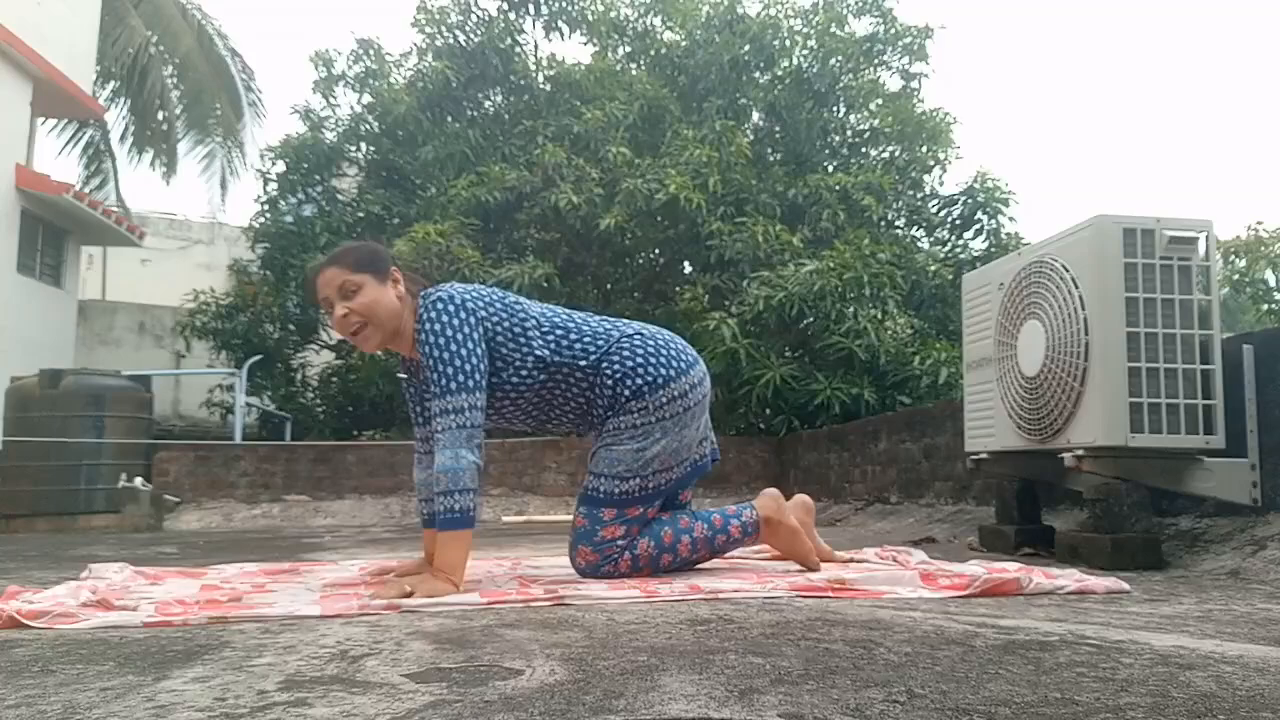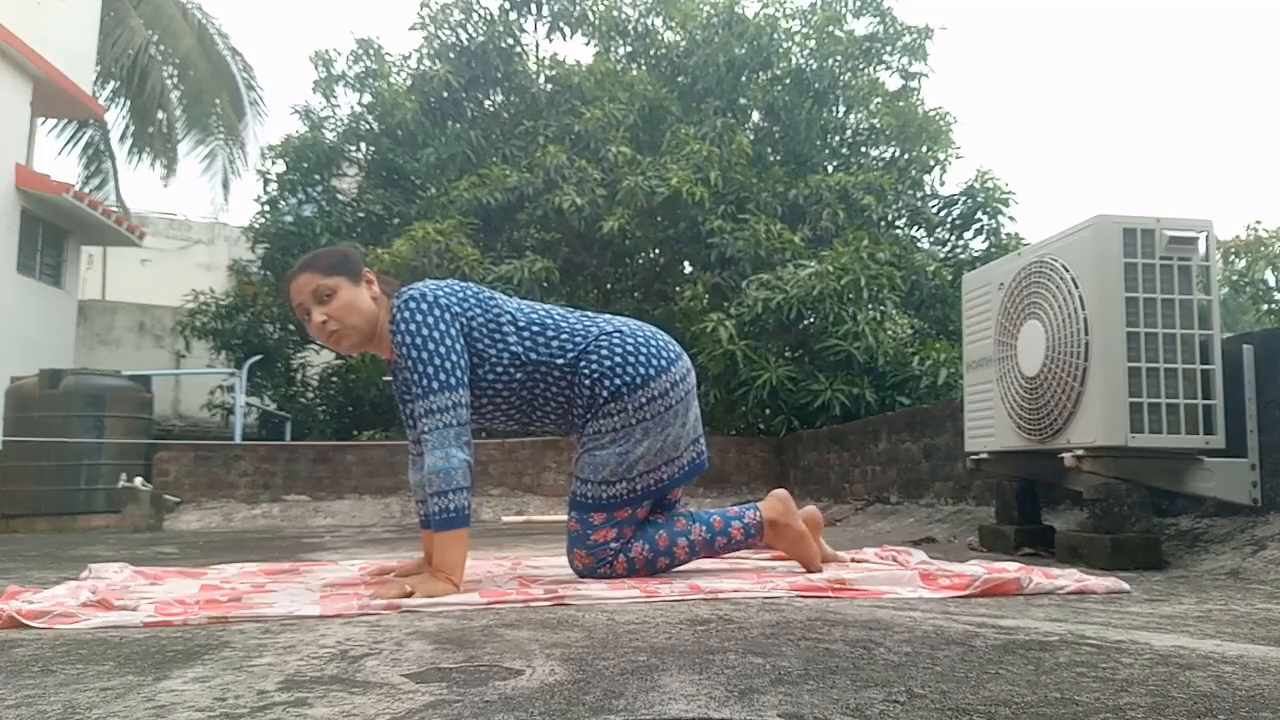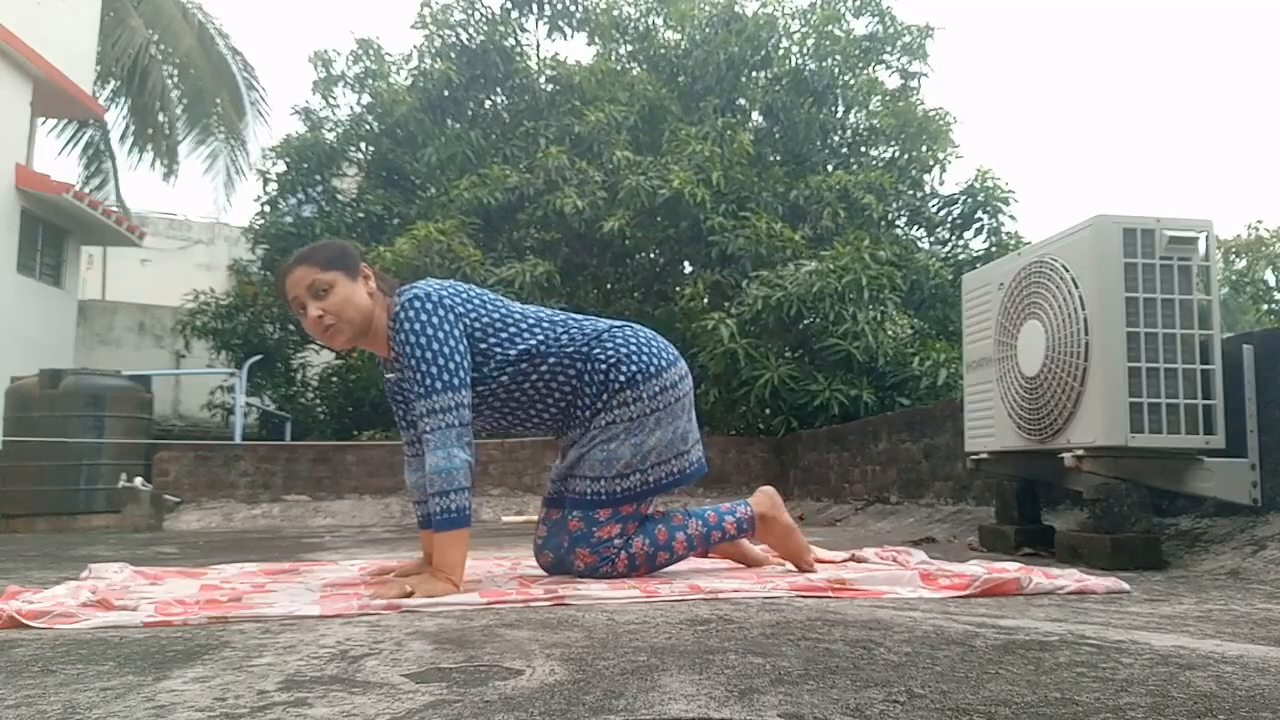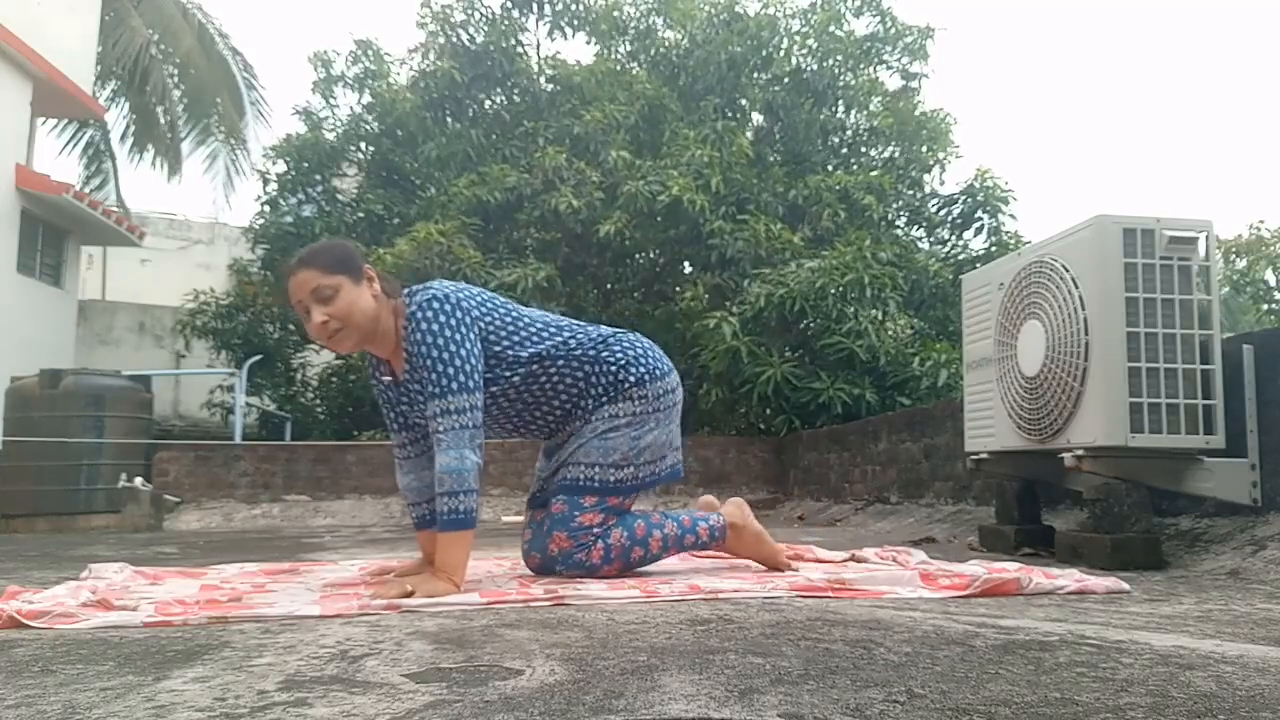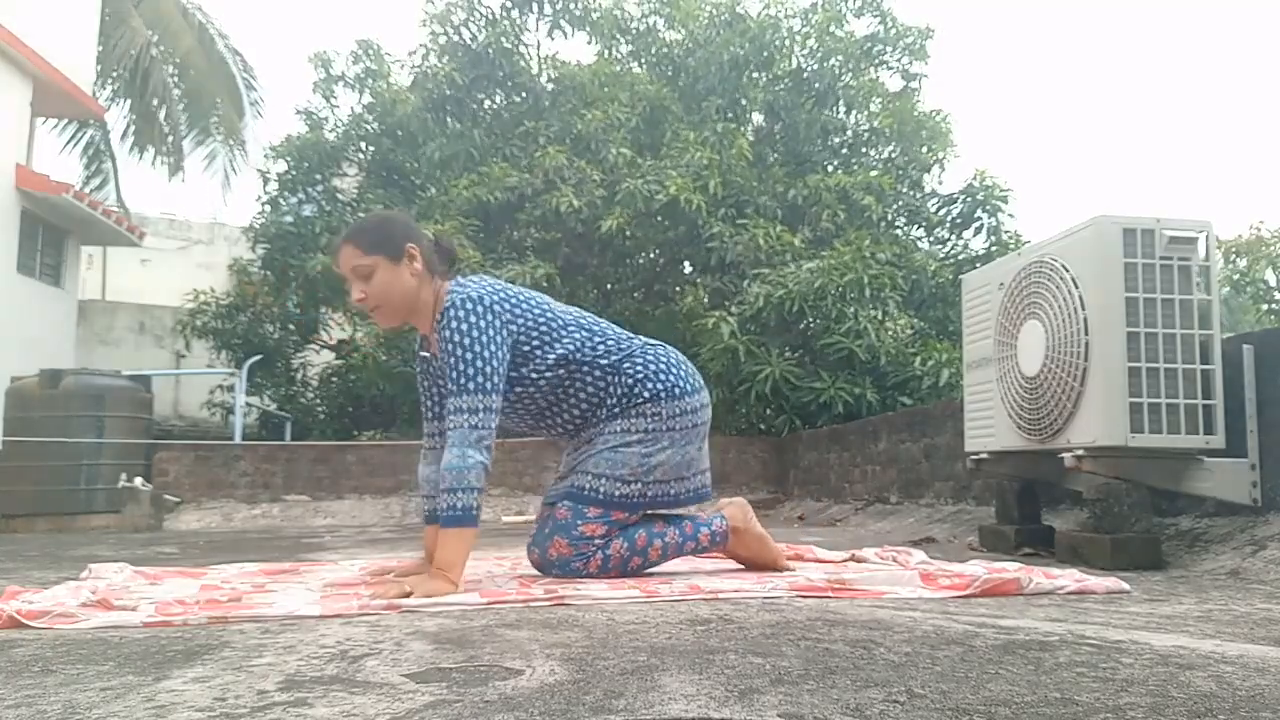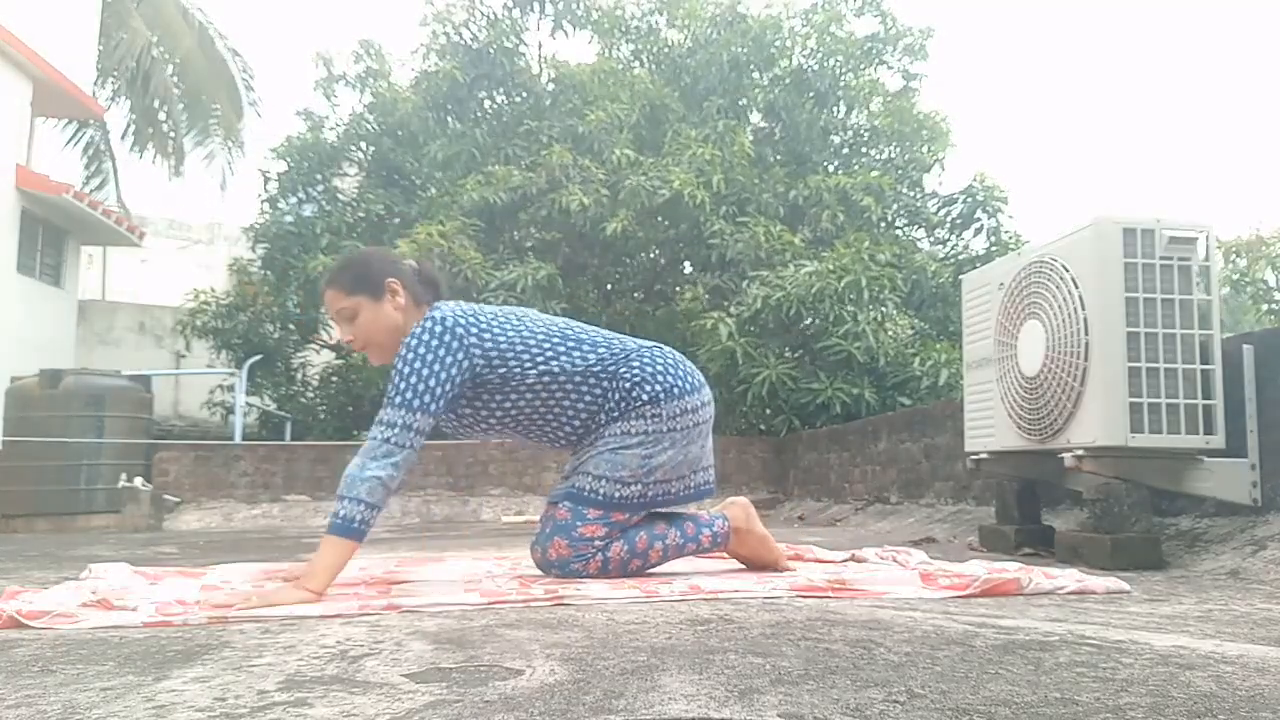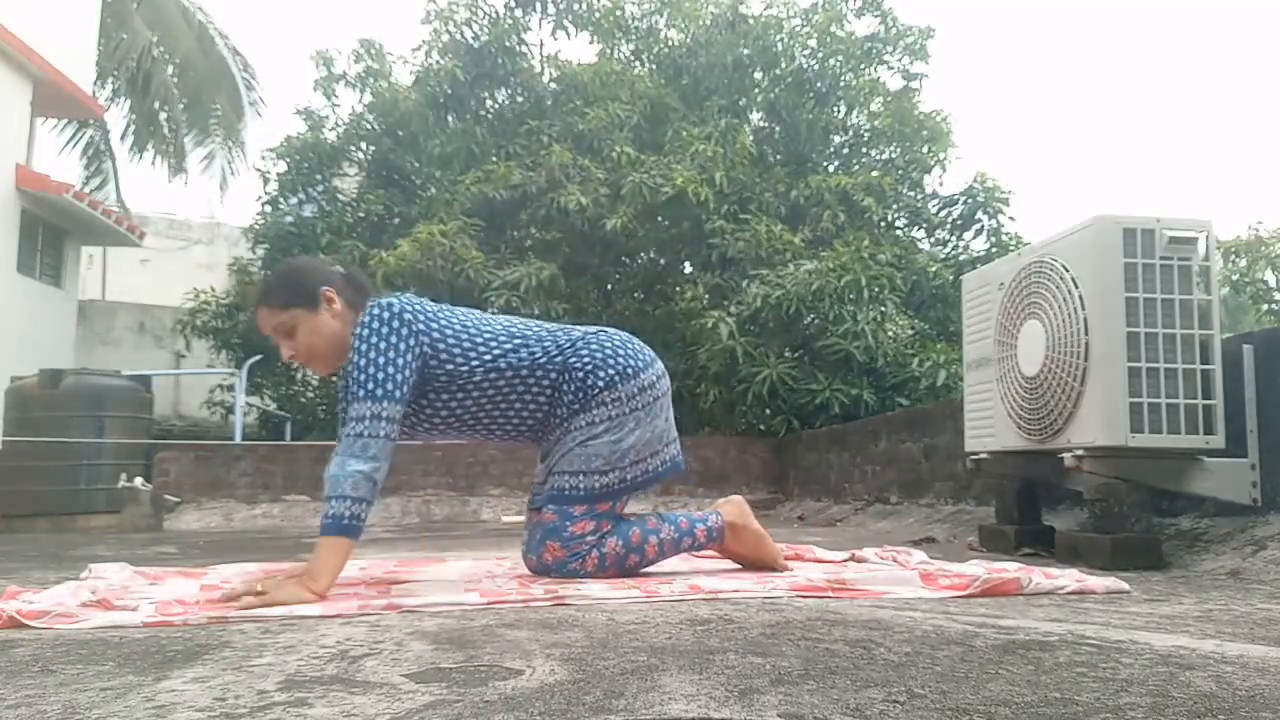
dt=0.4s
person 1, frame 1
left shoulder: (443, 311)
right shoulder: (415, 357)
left elbow: (459, 441)
right elbow: (431, 452)
left wrist: (447, 574)
right wrist: (432, 558)
left hip: (653, 380)
right hip: (648, 389)
left knee: (598, 553)
right knee: (654, 530)
left ankle: (761, 516)
right ankle: (788, 522)
person 1, frame 2
left shoulder: (416, 309)
right shoulder: (402, 359)
left elbow: (447, 439)
right elbow: (424, 453)
left wrist: (446, 575)
right wrist: (431, 558)
left hip: (634, 381)
right hip: (637, 384)
left knee: (596, 554)
right knee: (642, 524)
left ankle: (768, 516)
right ankle: (766, 523)
person 1, frame 3
left shoulder: (420, 309)
right shoulder: (393, 361)
left elbow: (447, 439)
right elbow: (421, 452)
left wrist: (446, 574)
right wrist: (431, 558)
left hip: (635, 379)
right hip: (601, 402)
left knee: (592, 555)
right knee: (554, 551)
left ankle: (753, 516)
right ankle: (711, 530)
person 1, frame 4
left shoulder: (434, 310)
right shoulder: (384, 365)
left elbow: (458, 440)
right elbow: (413, 457)
left wrist: (447, 576)
right wrist: (430, 557)
left hip: (632, 386)
right hip: (581, 416)
left knee: (568, 549)
right knee: (542, 553)
left ankle: (725, 526)
right ankle: (695, 520)
person 1, frame 5
left shoulder: (469, 305)
right shoulder: (430, 343)
left elbow: (469, 441)
right elbow: (439, 444)
left wrist: (445, 573)
right wrist: (431, 559)
left hip: (658, 402)
right hip: (616, 420)
left knee: (564, 554)
right knee: (548, 552)
left ankle: (727, 530)
right ankle: (713, 523)
person 1, frame 6
left shoulder: (441, 330)
right shoulder: (428, 357)
left elbow: (385, 455)
right elbow: (387, 453)
left wrist: (311, 582)
right wrist: (318, 566)
left hip: (657, 400)
right hip: (631, 406)
left knee: (563, 552)
right knee: (561, 544)
left ankle: (727, 528)
right ankle: (719, 521)
person 1, frame 7
left shoulder: (383, 321)
right shoulder: (358, 371)
left elbow: (365, 454)
right elbow: (349, 460)
left wrist: (315, 583)
right wrist: (313, 569)
left hip: (614, 384)
right hip: (585, 404)
left knee: (560, 554)
right knee: (547, 548)
left ankle: (721, 524)
right ankle: (712, 525)
